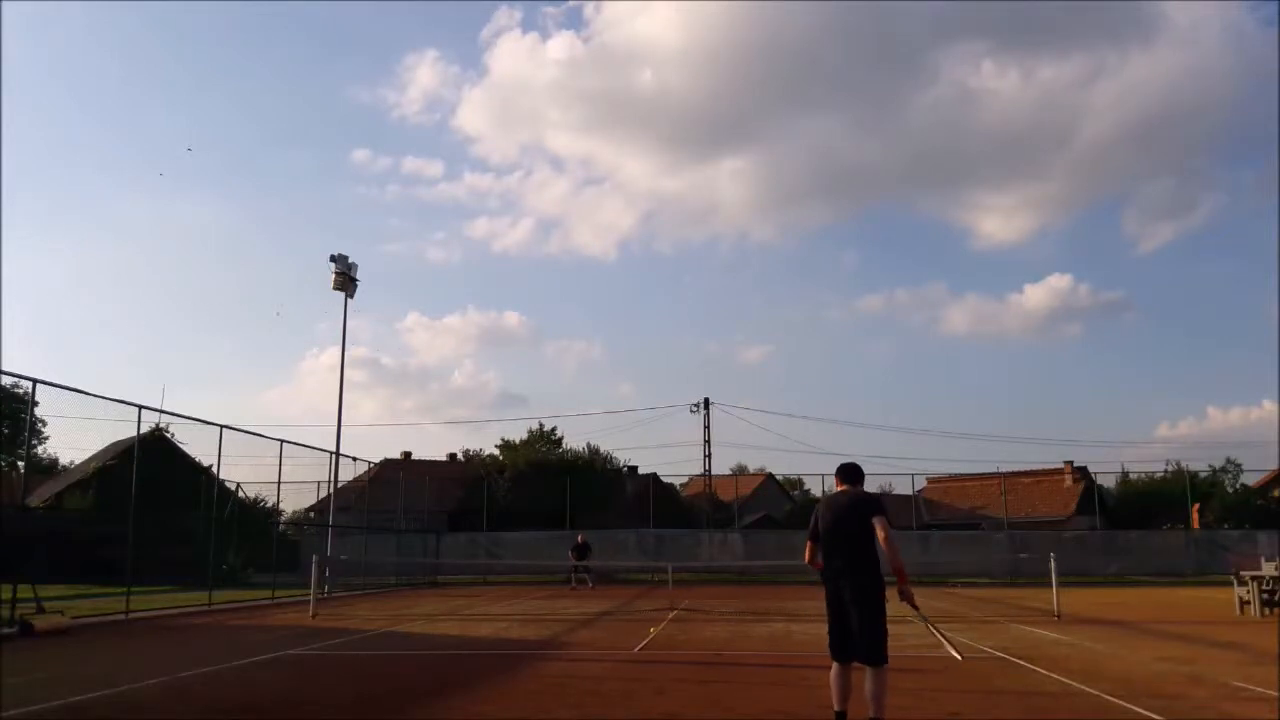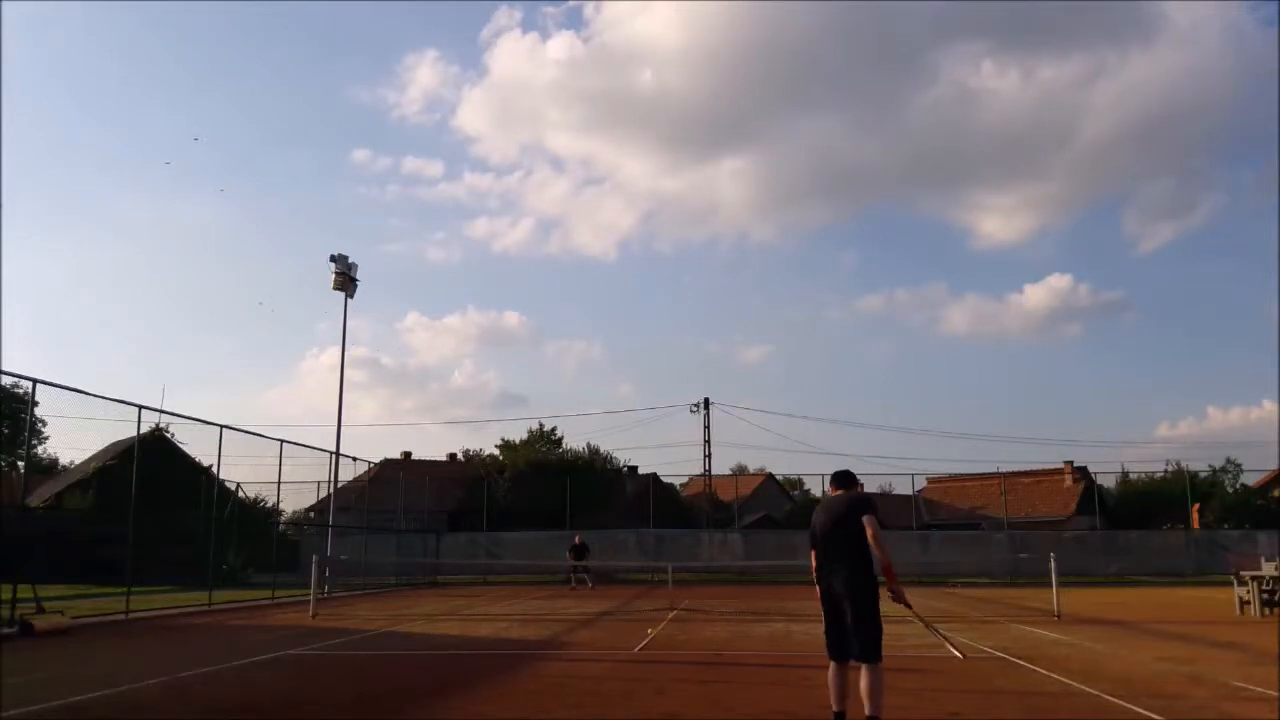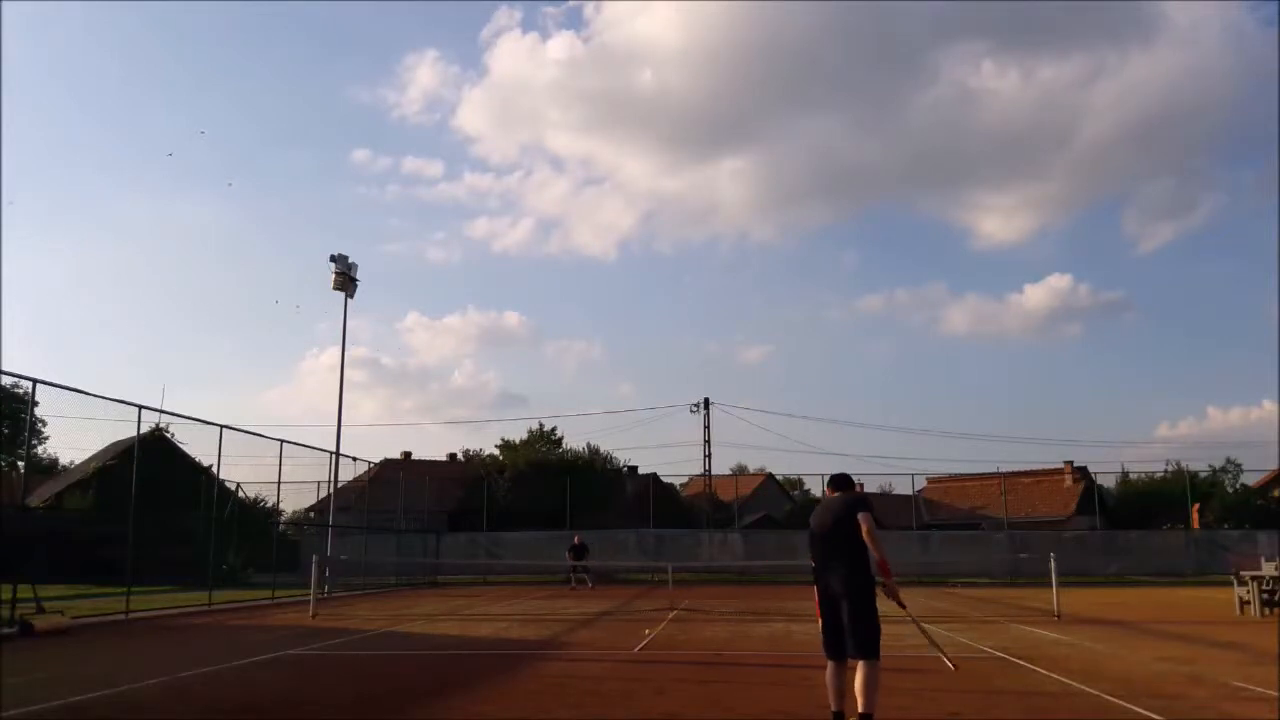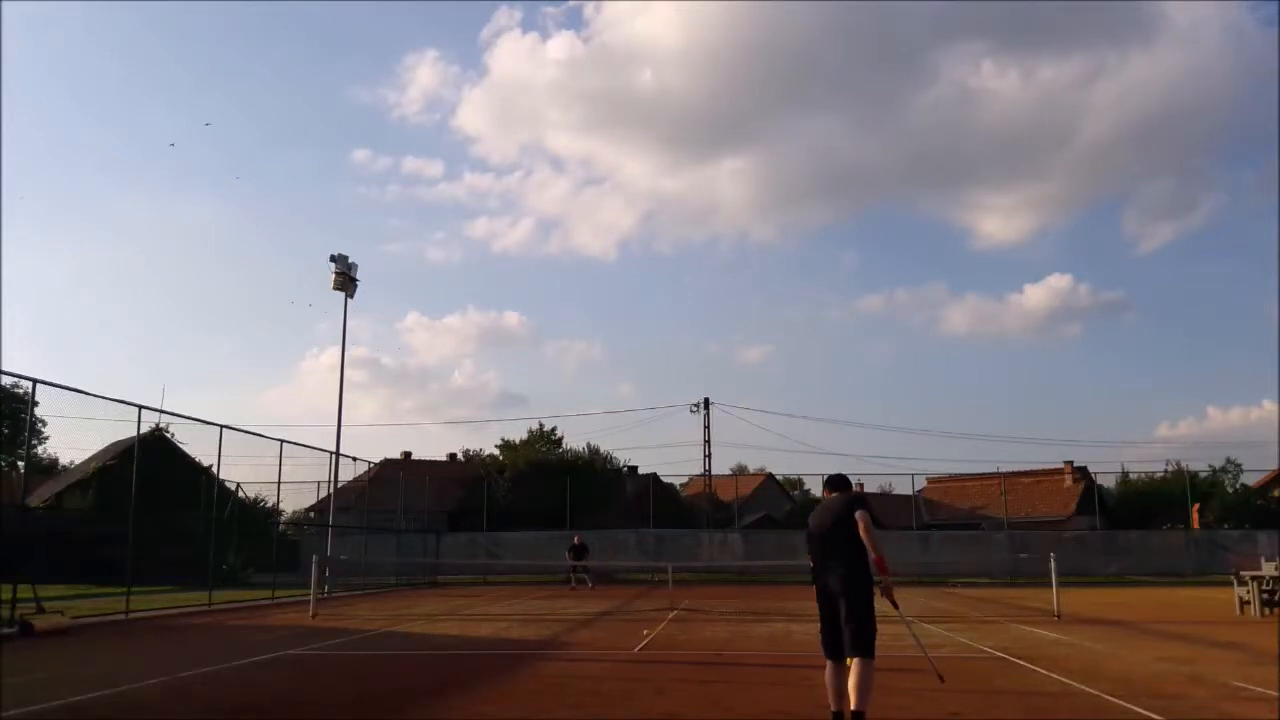
dt=0.1s
person 1, frame 1
left shoulder: (823, 506)
right shoulder: (869, 500)
left elbow: (810, 558)
right elbow: (885, 537)
right wrist: (902, 580)
left hip: (834, 586)
right hip: (865, 583)
left knee: (840, 660)
right knee: (875, 662)
person 1, frame 2
left shoulder: (819, 510)
right shoulder: (861, 499)
right elbow: (872, 533)
right wrist: (891, 577)
left hip: (828, 584)
right hip: (857, 581)
left knee: (838, 658)
right knee: (869, 659)
person 1, frame 3
left shoulder: (817, 512)
right shoulder: (857, 499)
right elbow: (867, 530)
left wrist: (820, 611)
right wrist: (886, 573)
left hip: (825, 583)
right hip: (854, 579)
left knee: (835, 658)
right knee: (866, 657)
person 1, frame 4
left shoulder: (815, 515)
right shoulder: (856, 499)
right elbow: (864, 526)
left wrist: (821, 604)
right wrist: (882, 569)
left hip: (823, 584)
right hip: (852, 578)
left knee: (834, 658)
right knee: (861, 655)
